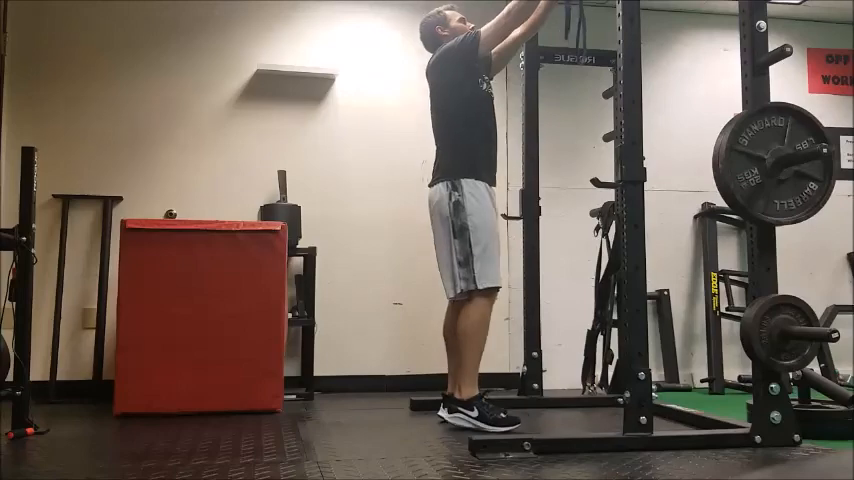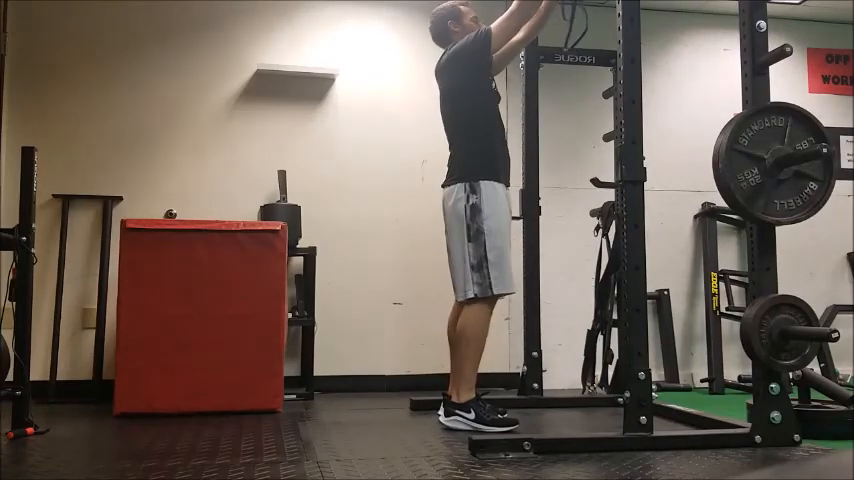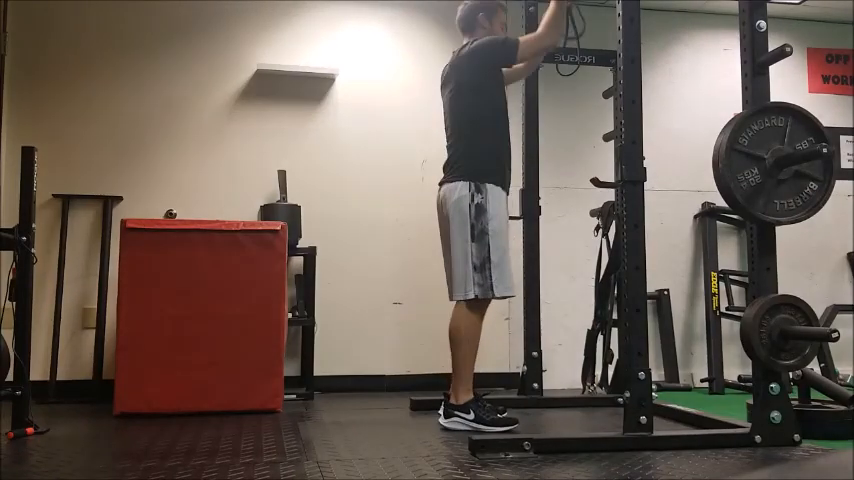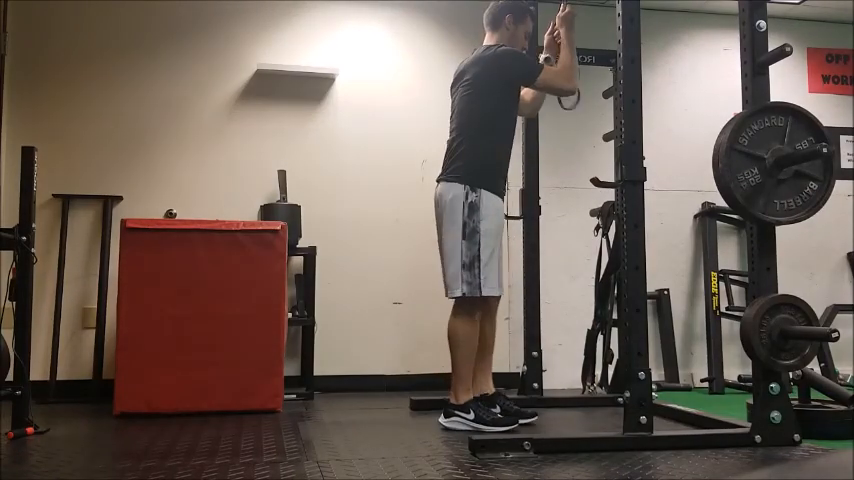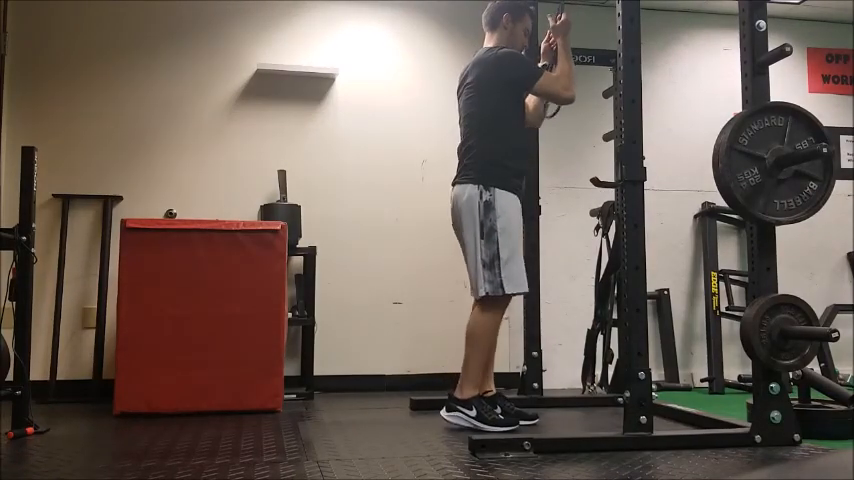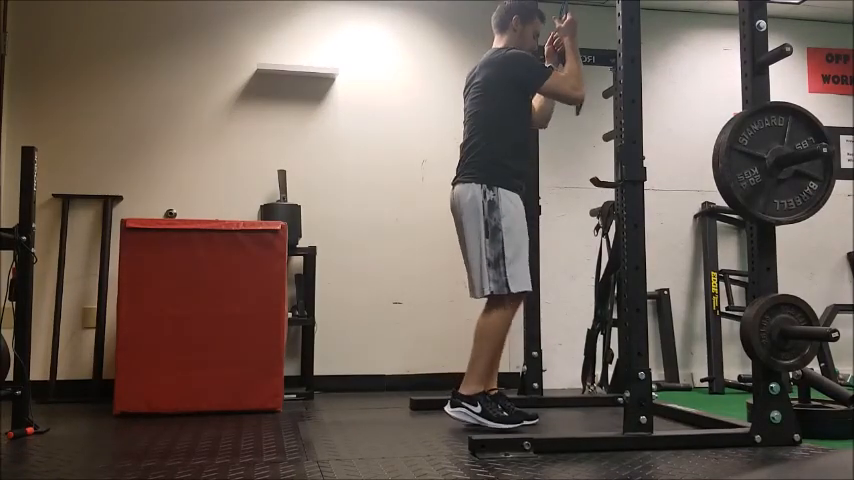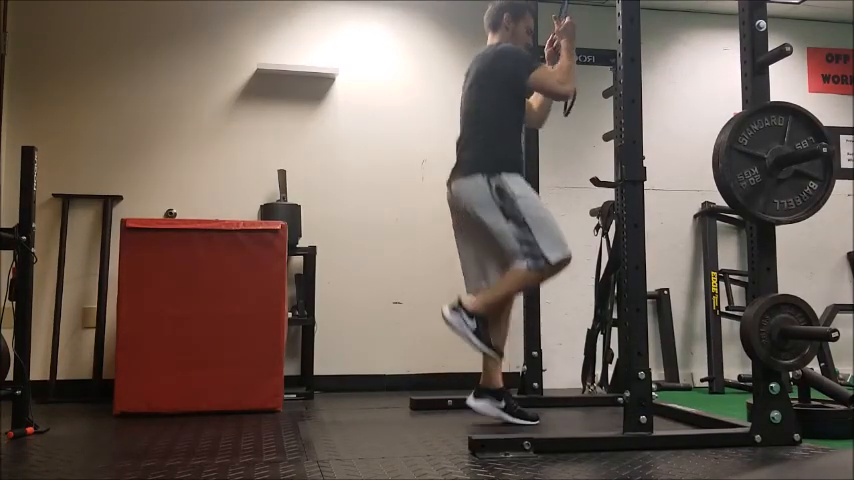
dt=0.3s
person 1, frame 1
left shoulder: (470, 69)
right shoulder: (447, 60)
left hip: (468, 186)
right hip: (461, 185)
left knee: (466, 293)
right knee: (481, 289)
left ankle: (457, 395)
right ankle: (467, 398)
person 1, frame 2
left shoulder: (472, 65)
right shoulder: (459, 57)
left elbow: (523, 35)
left hip: (474, 187)
right hip: (477, 187)
left knee: (471, 296)
right knee: (481, 295)
left ankle: (457, 396)
right ankle: (462, 403)
person 1, frame 3
left shoulder: (473, 64)
right shoulder: (480, 53)
left elbow: (525, 66)
right elbow: (546, 39)
left hip: (466, 187)
right hip: (476, 187)
left knee: (472, 296)
right knee: (475, 296)
left ankle: (460, 396)
right ankle: (461, 404)
person 1, frame 4
left shoulder: (478, 66)
right shoulder: (502, 58)
left elbow: (528, 105)
right elbow: (568, 84)
left wrist: (548, 56)
left hip: (470, 189)
right hip: (471, 191)
left knee: (485, 296)
right knee: (473, 297)
left ankle: (484, 393)
right ankle: (460, 404)
person 1, frame 5
left shoulder: (484, 68)
right shoulder: (503, 61)
left elbow: (532, 117)
right elbow: (565, 92)
left wrist: (544, 62)
right wrist: (562, 44)
left hip: (485, 190)
right hip: (487, 191)
left knee: (494, 296)
right knee: (494, 295)
left ankle: (485, 394)
right ankle: (464, 399)
person 1, frame 6
left shoulder: (489, 69)
right shoulder: (513, 61)
left elbow: (538, 117)
right elbow: (576, 92)
left wrist: (551, 64)
right wrist: (571, 43)
left hip: (480, 189)
right hip: (488, 191)
left knee: (503, 296)
right knee: (506, 294)
left ankle: (485, 393)
right ankle: (469, 394)
person 1, frame 7
left shoulder: (487, 67)
right shoulder: (506, 57)
left elbow: (535, 116)
right elbow: (563, 87)
left wrist: (547, 62)
right wrist: (566, 45)
left hip: (469, 182)
right hip: (489, 179)
left knee: (502, 296)
right knee: (552, 255)
left ankle: (490, 388)
right ankle: (471, 307)
